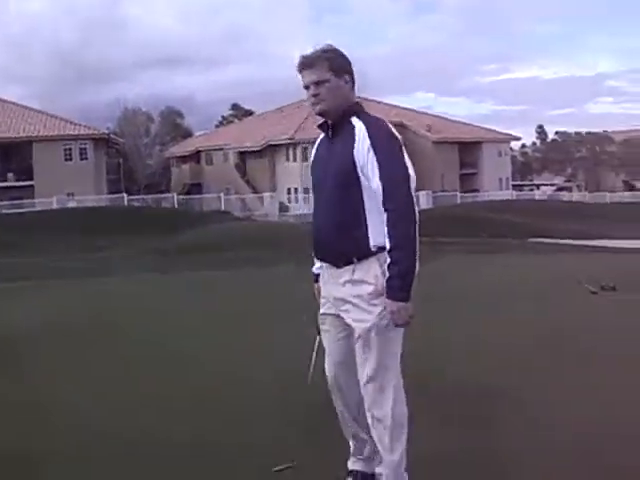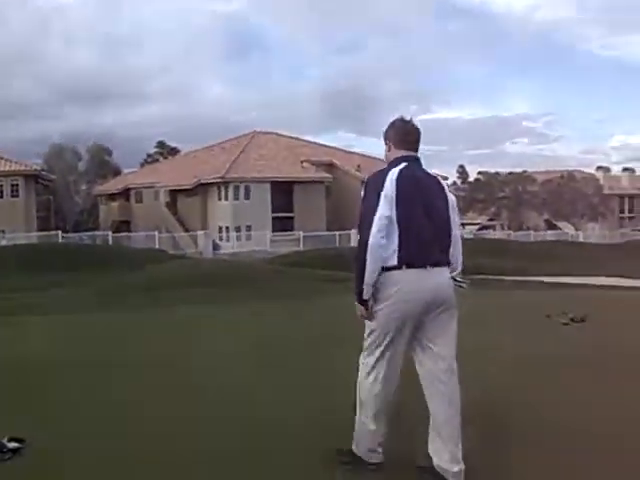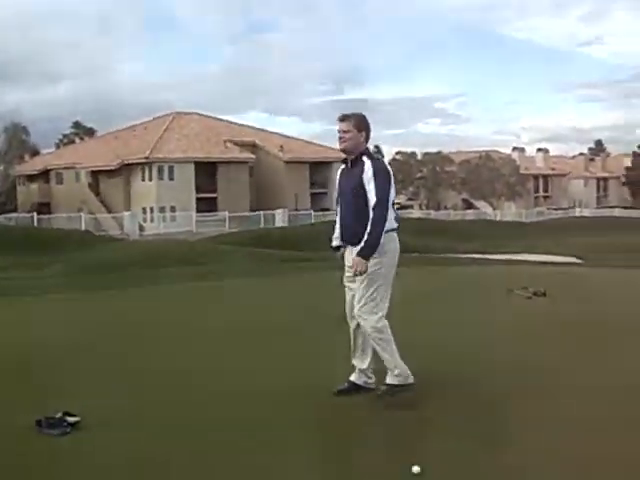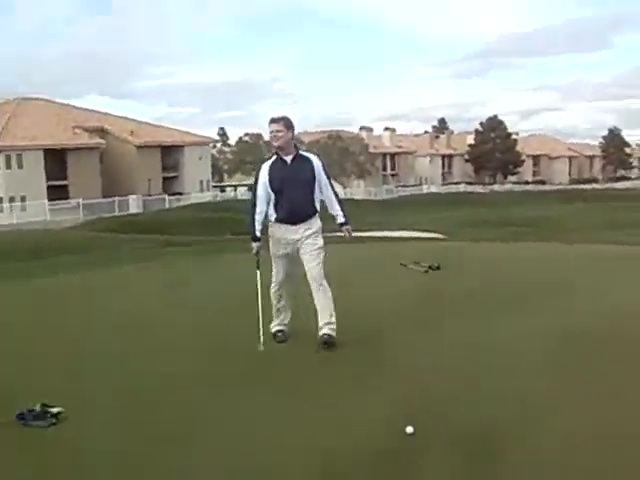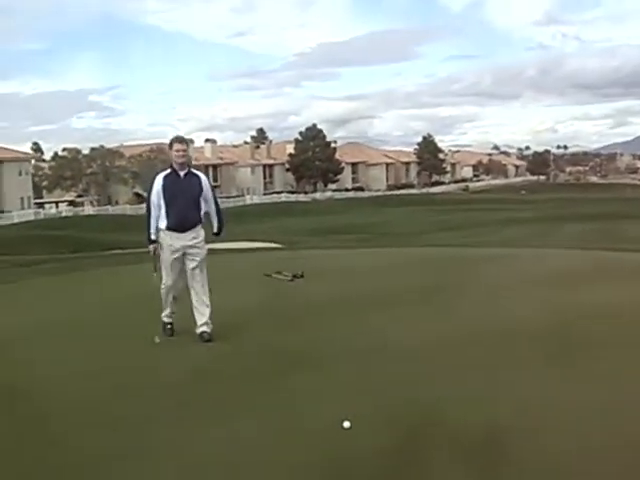
dt=1s
person 1, frame 1
left shoulder: (372, 133)
right shoulder: (322, 144)
left elbow: (400, 210)
left wrist: (400, 288)
right wrist: (319, 272)
left hip: (373, 276)
right hip: (334, 277)
left knee: (379, 385)
right knee: (339, 378)
person 1, frame 2
left shoulder: (382, 180)
right shoulder: (439, 185)
left elbow: (371, 239)
right elbow: (455, 241)
left wrist: (363, 294)
right wrist: (446, 279)
left hip: (399, 283)
right hip: (440, 283)
left knee: (376, 371)
right knee: (442, 374)
left ankle: (366, 451)
person 1, frame 3
left shoulder: (375, 167)
right shoulder: (343, 171)
left elbow: (380, 212)
left wrist: (364, 253)
right wrist: (338, 244)
left hip: (377, 249)
right hip: (354, 251)
left knee: (369, 313)
right knee: (355, 316)
left ankle: (399, 375)
right ankle: (363, 376)
person 1, frame 4
left shoulder: (312, 162)
right shoulder: (267, 168)
left elbow: (327, 191)
right elbow: (259, 202)
left wrist: (342, 220)
right wrist: (256, 236)
left hip: (310, 228)
right hip: (280, 230)
left knee: (317, 277)
right knee: (279, 281)
left ankle: (327, 329)
right ankle: (279, 324)
person 1, frame 5
left shoulder: (200, 178)
right shoulder: (161, 179)
left elbow: (211, 205)
right elbow: (153, 210)
left wrist: (218, 228)
right wrist: (152, 239)
left hip: (194, 236)
right hip: (169, 237)
left knee: (199, 282)
right knee: (169, 283)
left ankle: (204, 326)
right ankle: (167, 318)
